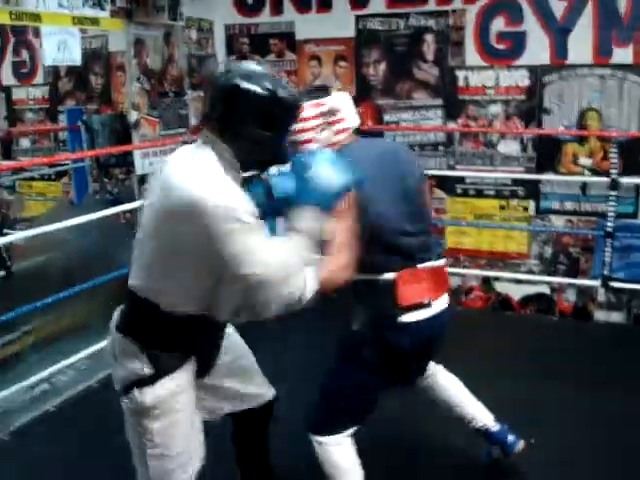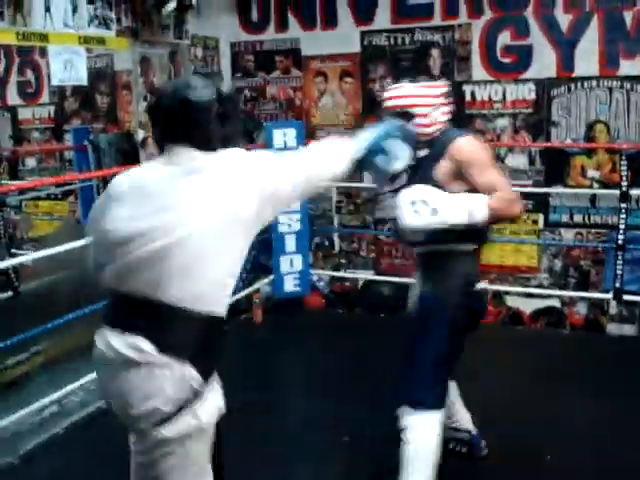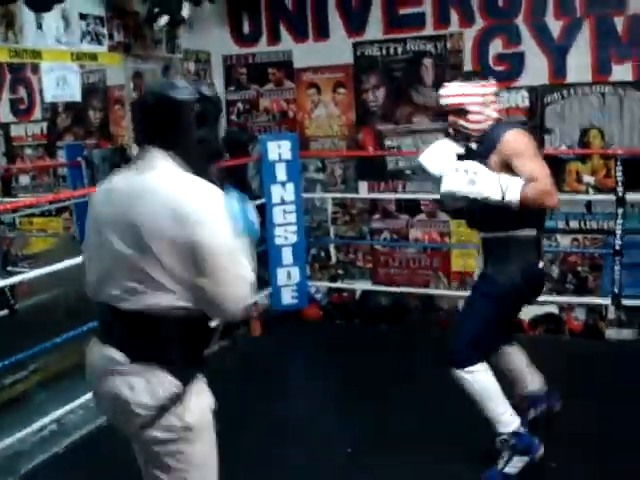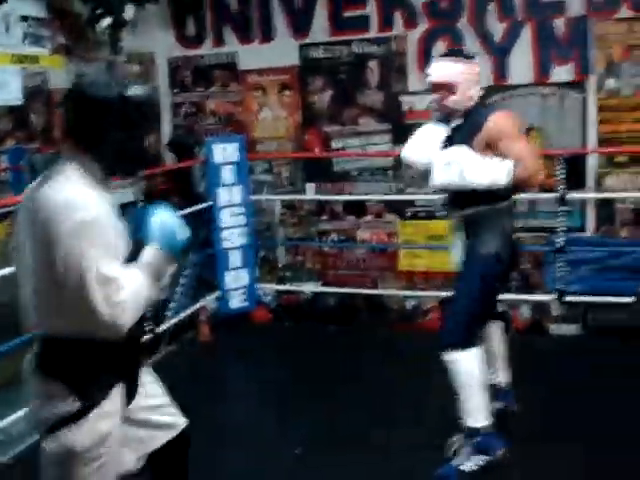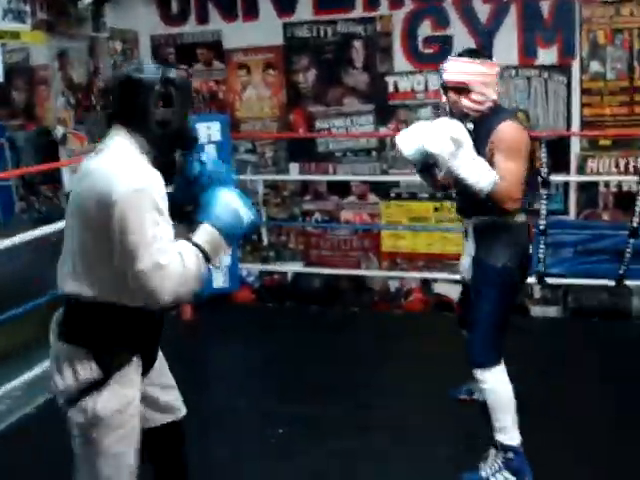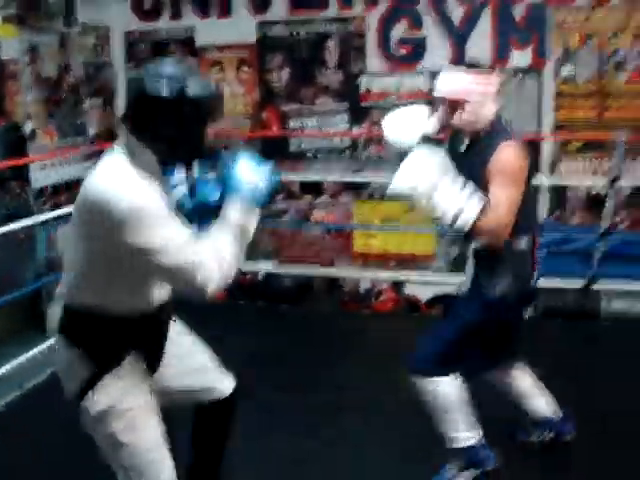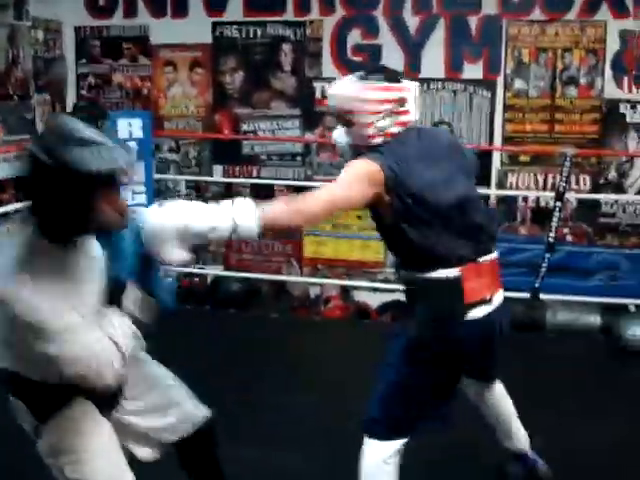
dt=0.3s
person 1, frame 1
right shoulder: (395, 154)
left hip: (391, 314)
right hip: (431, 301)
left knee: (326, 427)
right knee: (416, 368)
right ankle: (496, 431)
person 1, frame 2
left shoulder: (461, 147)
right shoulder: (420, 156)
left elbow: (511, 205)
right elbow: (407, 225)
left wrist: (447, 211)
left hip: (450, 284)
right hip: (435, 280)
left knee: (420, 402)
right knee: (432, 367)
right ankle: (466, 433)
person 1, frame 3
left shoulder: (511, 140)
right shoulder: (472, 146)
left elbow: (547, 195)
right elbow: (467, 206)
left wrist: (486, 183)
right wrist: (446, 179)
left hip: (513, 262)
right hip: (500, 258)
left knee: (464, 354)
right knee: (491, 337)
left ankle: (519, 440)
right ankle: (537, 394)
person 1, frame 4
left shoulder: (495, 120)
right shoulder: (449, 126)
left elbow: (534, 173)
right elbow: (449, 181)
left wrist: (476, 171)
right wrist: (427, 162)
left hip: (491, 236)
right hip: (474, 233)
left knee: (456, 335)
right knee: (479, 313)
left ankle: (480, 437)
right ankle: (500, 387)
person 1, frame 5
left shoulder: (507, 130)
right shoulder: (464, 125)
left elbow: (509, 198)
right elbow: (454, 184)
left wrist: (461, 159)
right wrist: (426, 157)
left hip: (503, 246)
right hip: (484, 242)
left knee: (483, 351)
right knee: (473, 322)
right ankle: (492, 390)
person 1, frame 6
left shoulder: (505, 152)
right shoulder: (460, 141)
left elbow: (497, 230)
right elbow: (429, 180)
left wrist: (440, 191)
right wrist: (418, 150)
left hip: (502, 276)
right hip: (492, 272)
left knee: (429, 363)
right knee: (491, 358)
right ankle: (550, 419)
person 1, frame 7
left shoulder: (377, 167)
right shoulder: (444, 140)
left elbow: (303, 211)
left wrist: (202, 217)
left hip: (437, 307)
right hip: (487, 303)
left knee: (383, 432)
right knee: (479, 380)
person 2, frame 1
left shoulder: (188, 162)
right shoulder: (212, 197)
right elbow: (277, 292)
right wrist: (310, 214)
left hip: (203, 333)
right hip: (156, 354)
left knee: (256, 405)
person 2, frame 2
left shoulder: (122, 188)
right shoulder: (240, 172)
left elbow: (105, 263)
right elbow: (312, 163)
right wrist: (370, 140)
left hip: (117, 347)
right hip: (169, 368)
person 2, frame 3
left shoulder: (109, 190)
right shoulder: (199, 197)
right elbow: (232, 301)
right wrist: (241, 240)
left hip: (116, 359)
right hip: (157, 373)
person 2, frame 4
left shoulder: (47, 191)
right shoulder: (78, 207)
right elbow: (113, 312)
left wrist: (133, 247)
right wrist: (159, 254)
left hip: (110, 371)
right hip: (82, 388)
left knee: (172, 439)
person 2, frame 5
left shoulder: (109, 163)
right shoulder: (130, 177)
right elbow: (161, 282)
right wrist: (216, 230)
left hip: (126, 340)
right hip: (100, 354)
left knee: (167, 425)
person 2, frame 6
left shoulder: (131, 165)
right shoulder: (122, 194)
left elbow: (167, 237)
right elbow: (205, 274)
left wrist: (223, 202)
right wrist: (243, 202)
left hip: (142, 327)
right hip: (102, 350)
left knee: (220, 394)
person 2, frame 7
left shoulder: (73, 223)
right elbow: (102, 369)
right wrist: (134, 294)
left hip: (103, 364)
right hip: (58, 399)
left knee: (195, 427)
